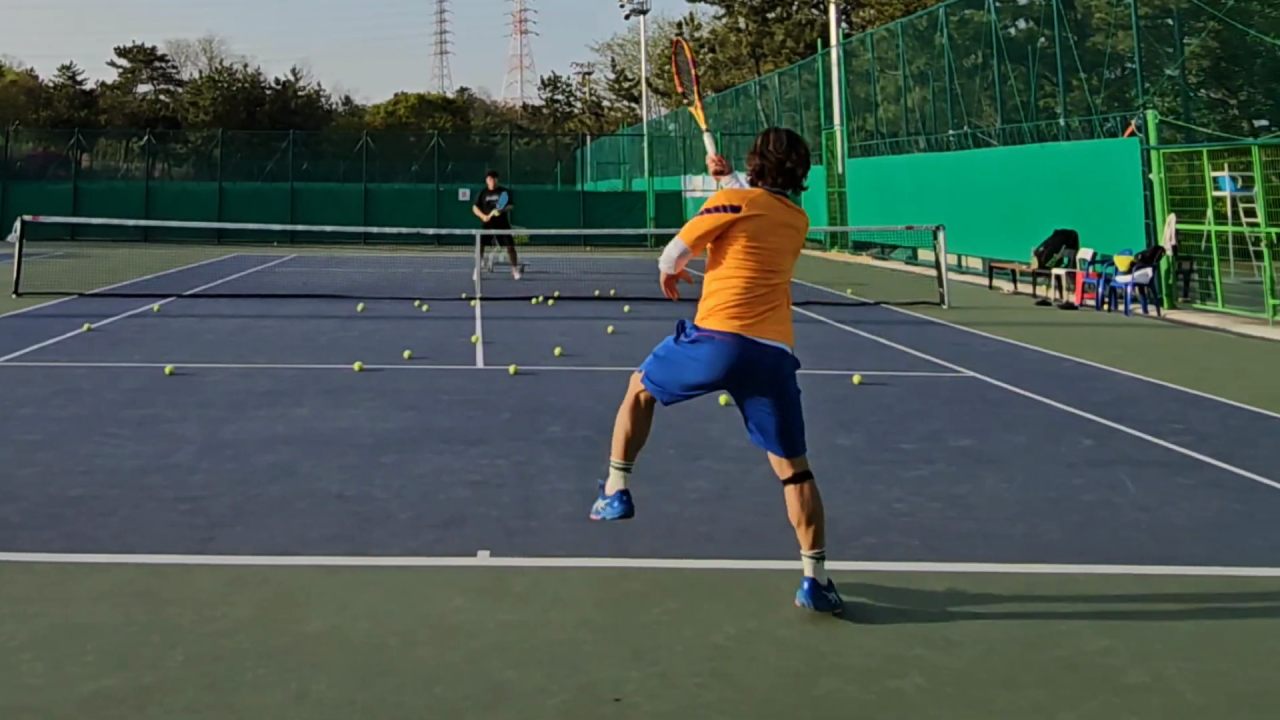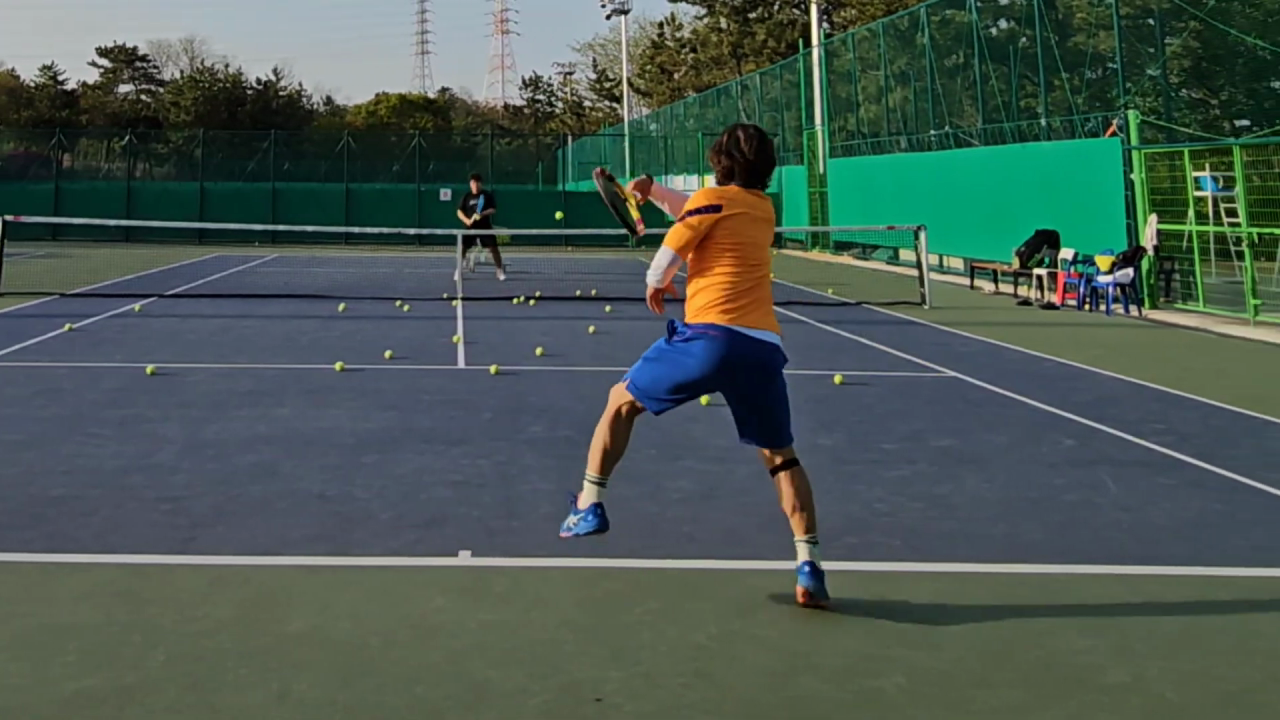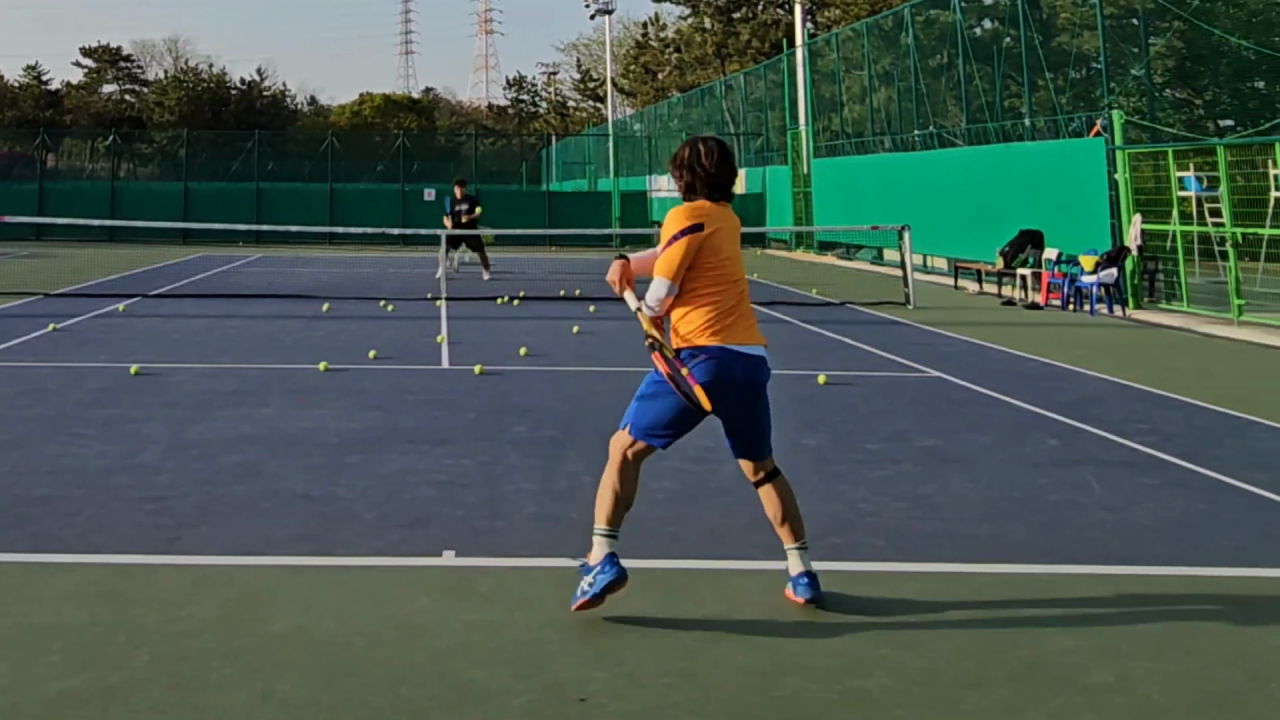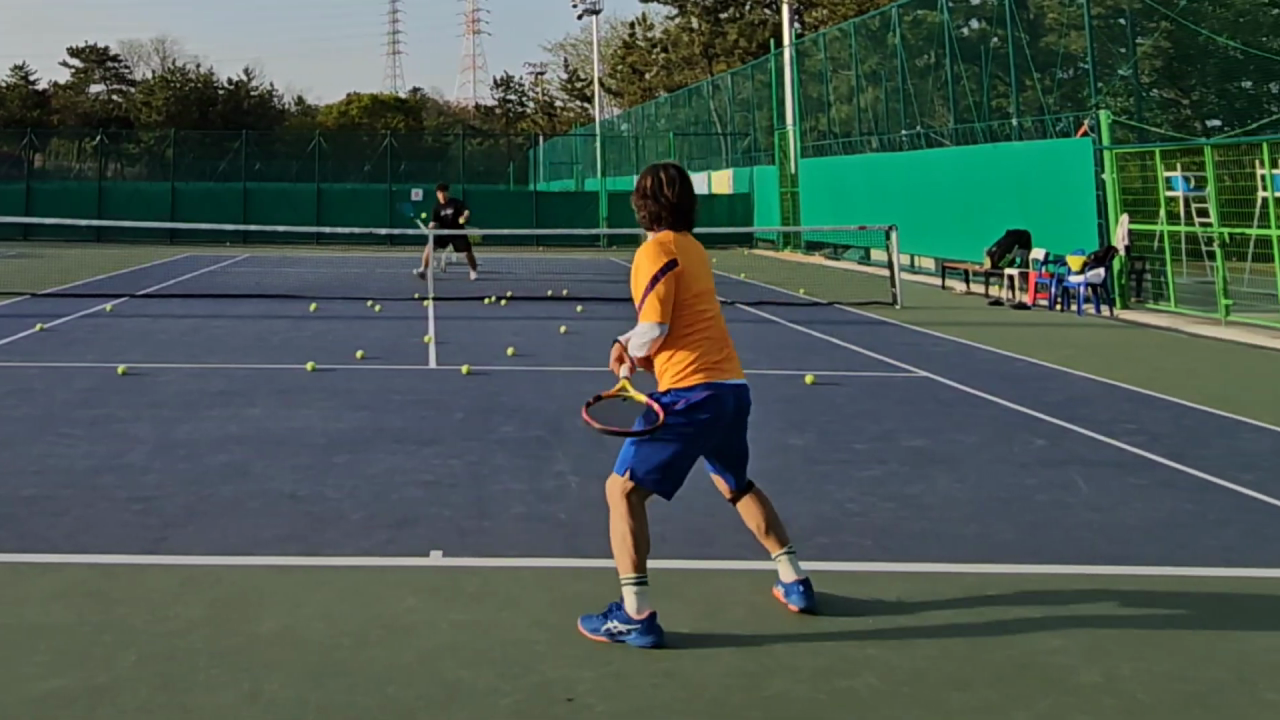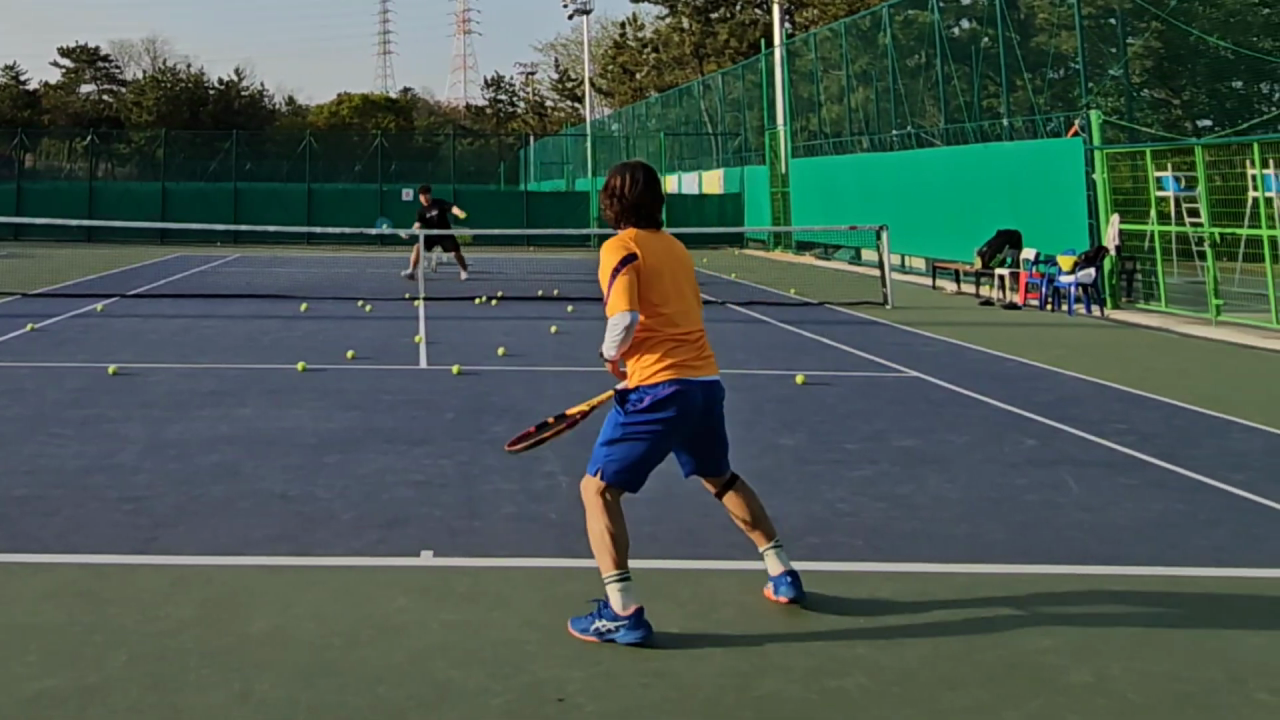
dt=0.1s
person 1, frame 1
left shoulder: (735, 200)
right shoulder: (798, 220)
left elbow: (677, 251)
left wrist: (667, 276)
right wrist: (730, 176)
left hip: (720, 339)
right hip: (773, 354)
left knee: (640, 390)
right knee: (794, 467)
left ankle: (616, 491)
right ankle: (816, 580)
person 1, frame 2
left shoulder: (711, 200)
right shoulder: (765, 209)
left elbow: (665, 261)
left wrist: (655, 288)
right wrist: (654, 191)
left hip: (709, 335)
right hip: (762, 347)
left knee: (620, 403)
right knee: (782, 456)
left ankle: (589, 505)
right ankle: (808, 567)
person 1, frame 3
left shoulder: (688, 215)
right shoulder: (729, 220)
left elbow: (661, 292)
left wrist: (646, 309)
right wrist: (628, 264)
left hip: (702, 355)
right hip: (749, 359)
left knee: (625, 450)
right knee: (760, 467)
left ankle: (603, 561)
right ankle: (803, 576)
person 1, frame 4
left shoulder: (655, 249)
right shoulder: (691, 246)
left elbow: (653, 332)
left wrist: (634, 352)
right wrist: (626, 342)
left hip: (691, 392)
right hip: (732, 389)
left knee: (622, 490)
right knee: (734, 483)
left ankle: (636, 614)
right ankle: (794, 581)
person 1, frame 5
left shoulder: (622, 247)
right shoulder: (674, 248)
left elbow: (625, 321)
left wrist: (613, 356)
left hip: (659, 390)
right hip: (705, 385)
left knee: (597, 490)
right knee: (719, 479)
left ankle: (624, 609)
right ankle: (779, 572)
